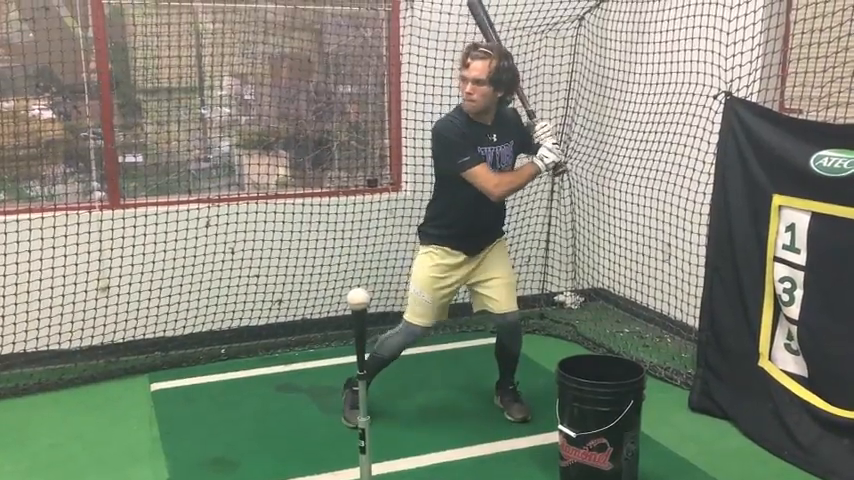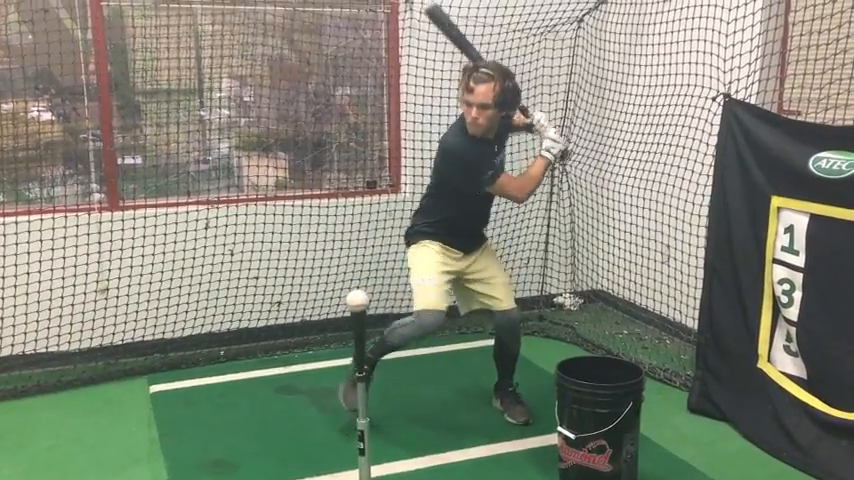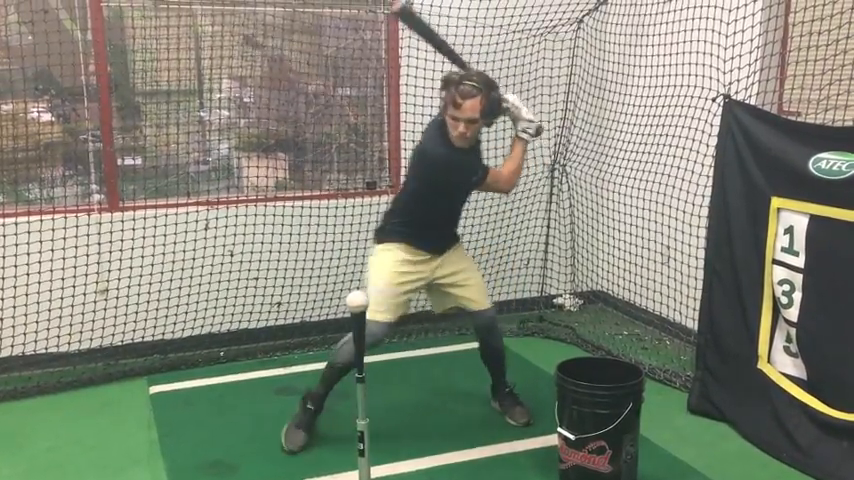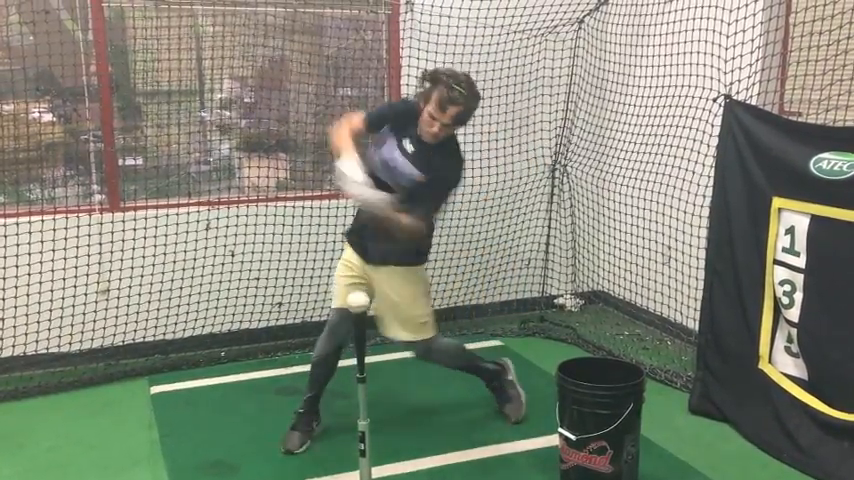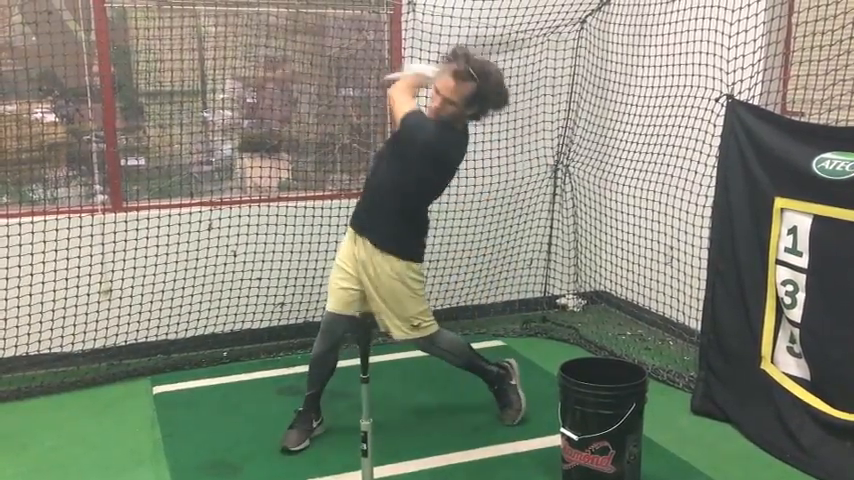
dt=0.2s
person 1, frame 1
left shoulder: (509, 120)
right shoulder: (448, 130)
left elbow: (542, 153)
right elbow: (495, 187)
left wrist: (542, 140)
right wrist: (540, 163)
left hip: (488, 244)
right hip: (442, 247)
left knee: (509, 320)
right knee: (413, 330)
left ankle: (506, 388)
right ankle: (356, 387)
person 1, frame 2
left shoulder: (497, 124)
right shoulder: (457, 148)
left elbow: (514, 122)
right elbow: (518, 191)
left wrist: (535, 123)
right wrist: (548, 152)
left hip: (474, 243)
right hip: (433, 241)
left knee: (508, 318)
right knee: (429, 317)
left ankle: (505, 389)
right ankle: (365, 359)
person 1, frame 3
left shoulder: (467, 133)
right shoulder: (437, 154)
right elbow: (502, 183)
left wrist: (515, 116)
right wrist: (523, 136)
left hip: (444, 246)
right hip: (400, 246)
left knee: (486, 319)
right knee: (375, 330)
left ankle: (501, 391)
right ankle: (311, 405)
person 1, frame 4
left shoulder: (446, 165)
right shoulder: (402, 112)
left elbow: (410, 228)
right elbow: (343, 129)
left wrist: (381, 208)
right wrist: (351, 165)
left hip: (402, 261)
right hip: (361, 247)
left knee: (423, 345)
right knee: (338, 327)
left ankle: (498, 376)
right ankle: (308, 413)
person 1, frame 5
left shoulder: (438, 139)
right shoulder: (431, 117)
left elbow: (399, 94)
left wrist: (412, 76)
left hip: (394, 252)
right hip: (360, 235)
left knee: (423, 335)
right knee: (332, 327)
left ankle: (500, 376)
right ankle: (310, 412)
